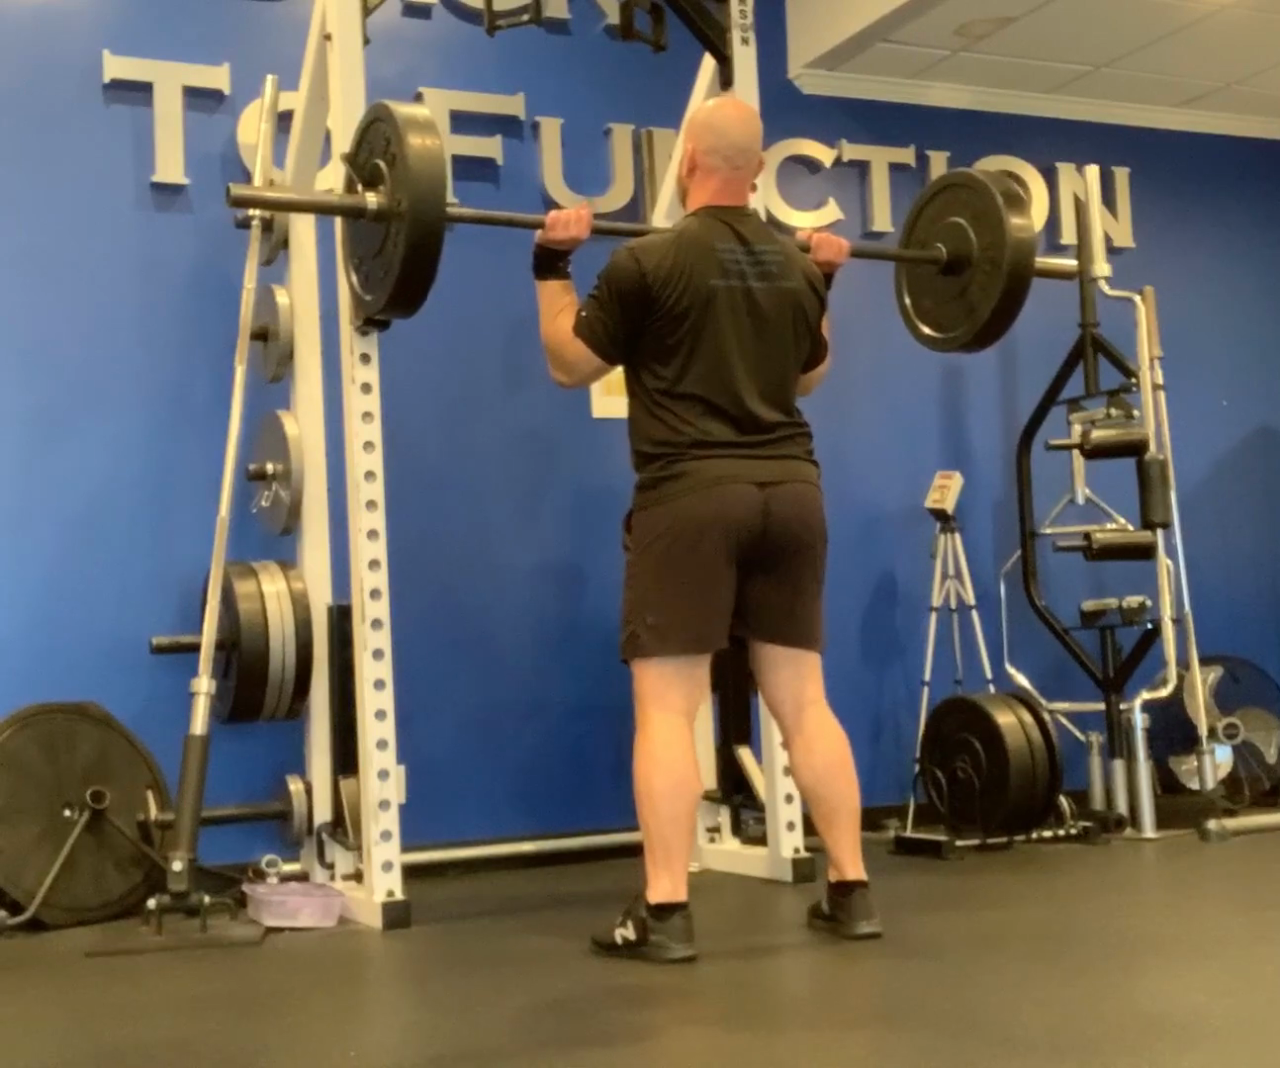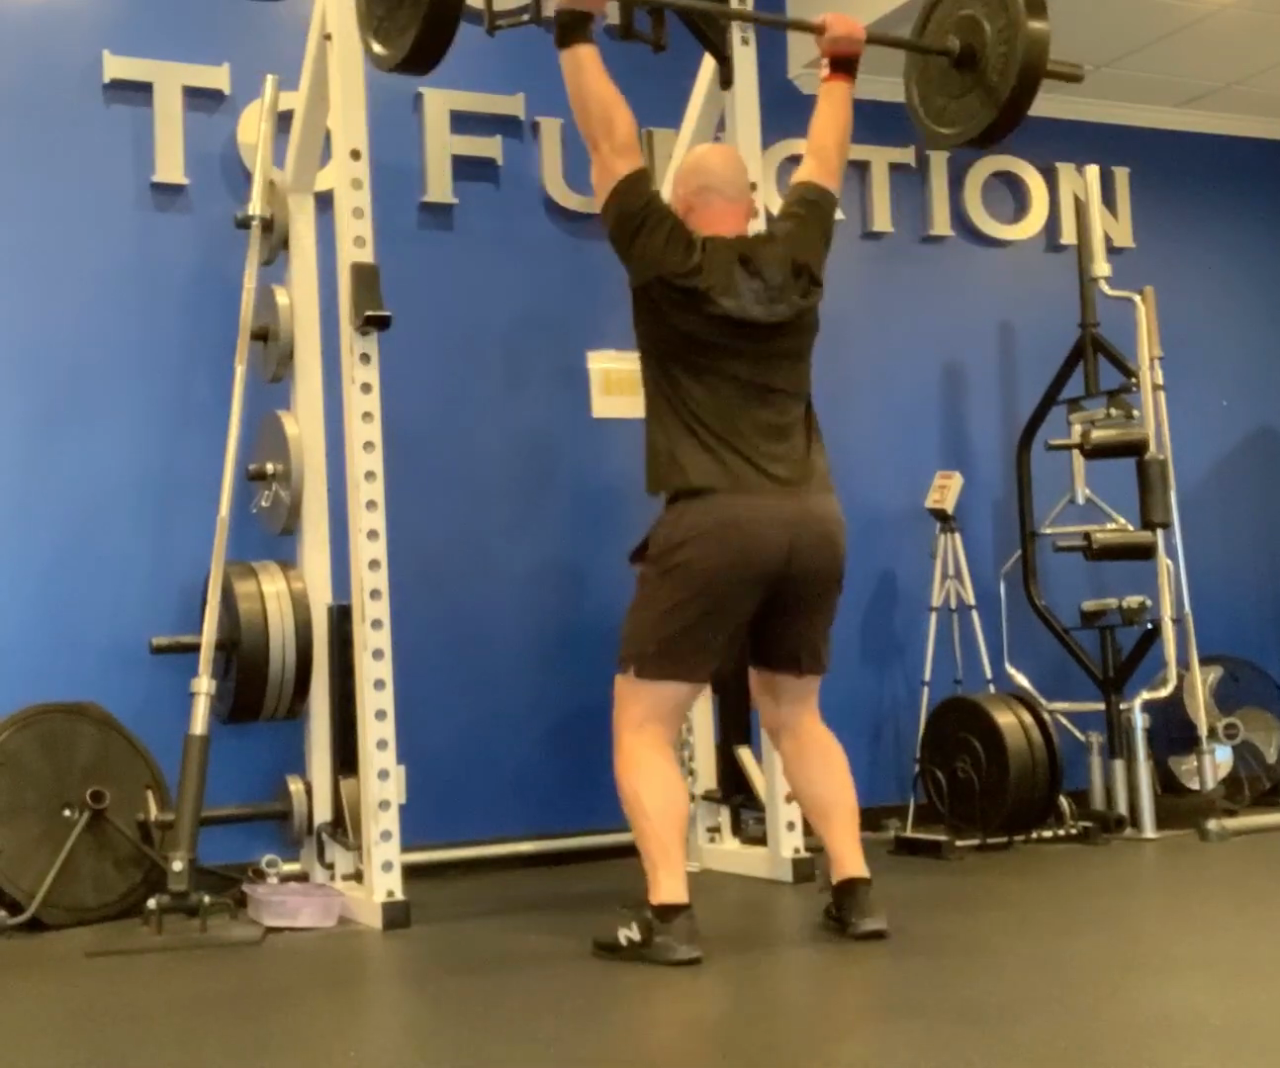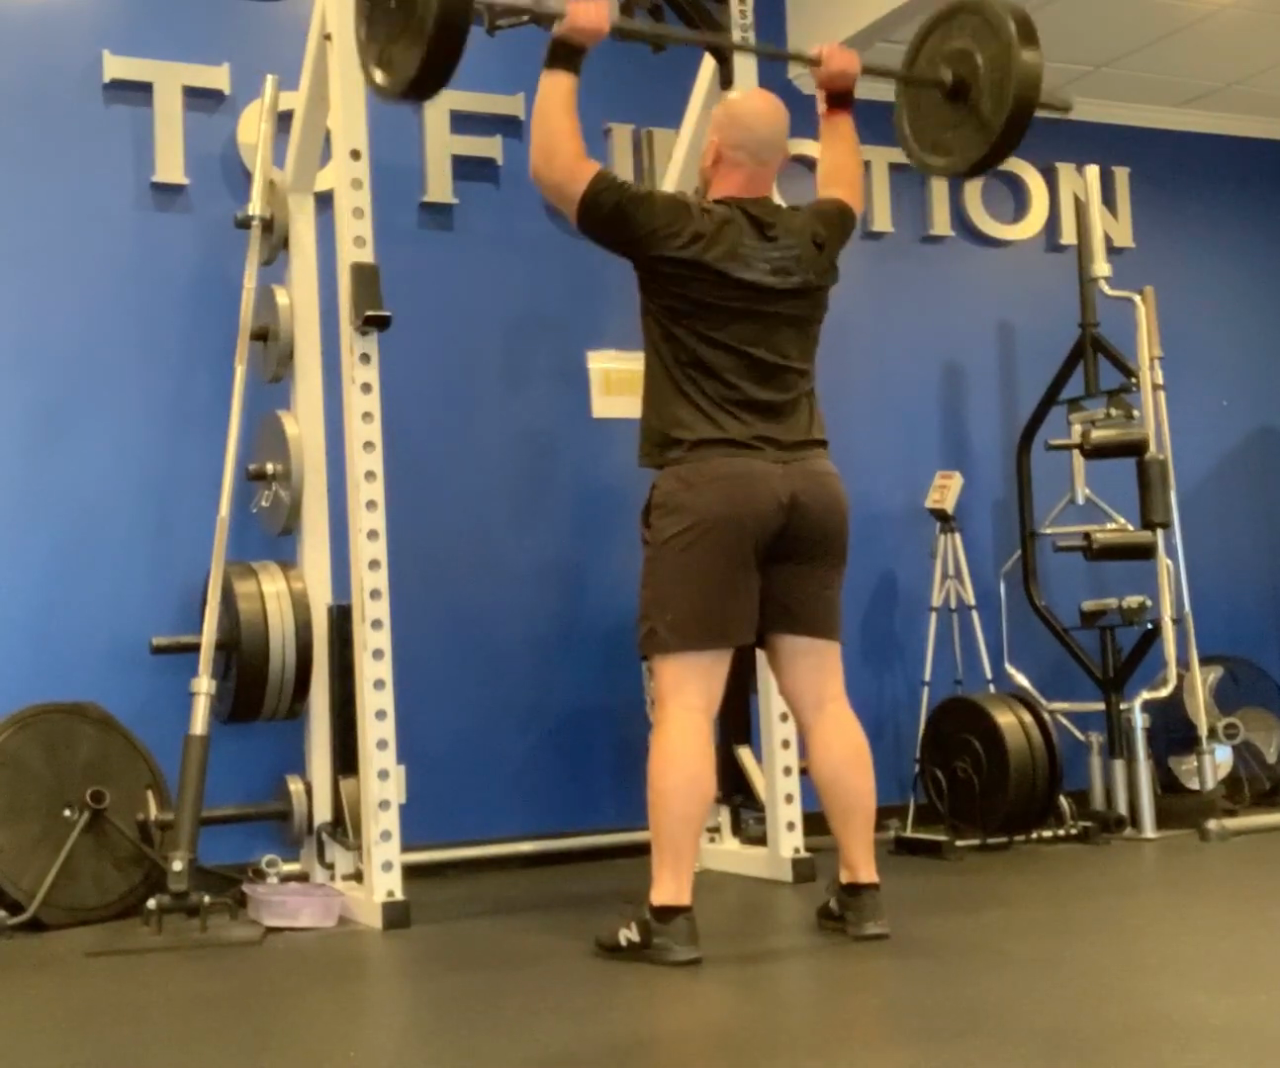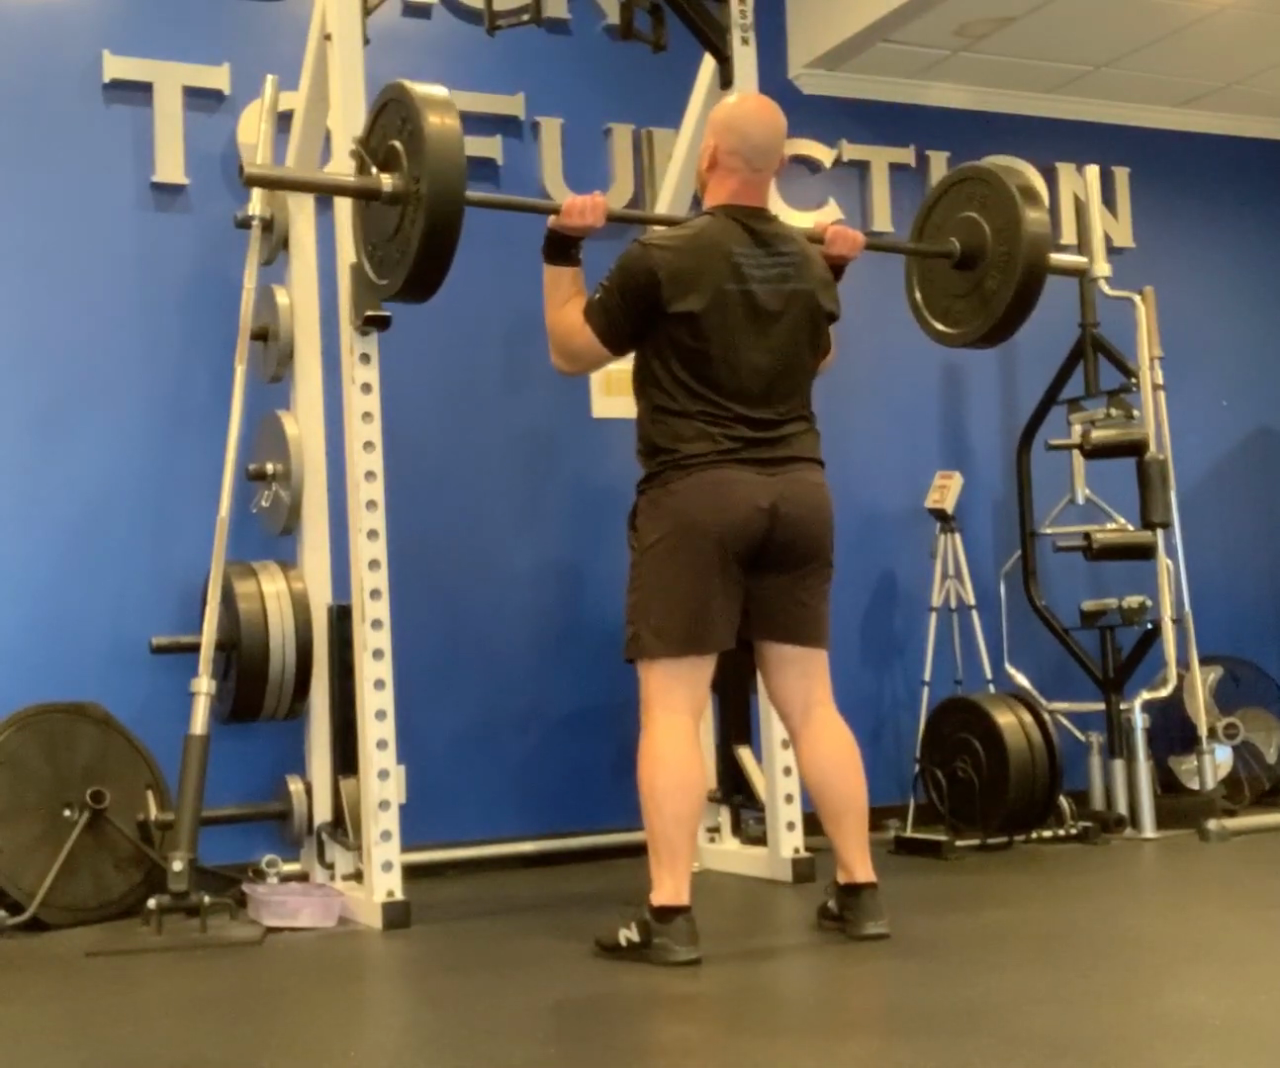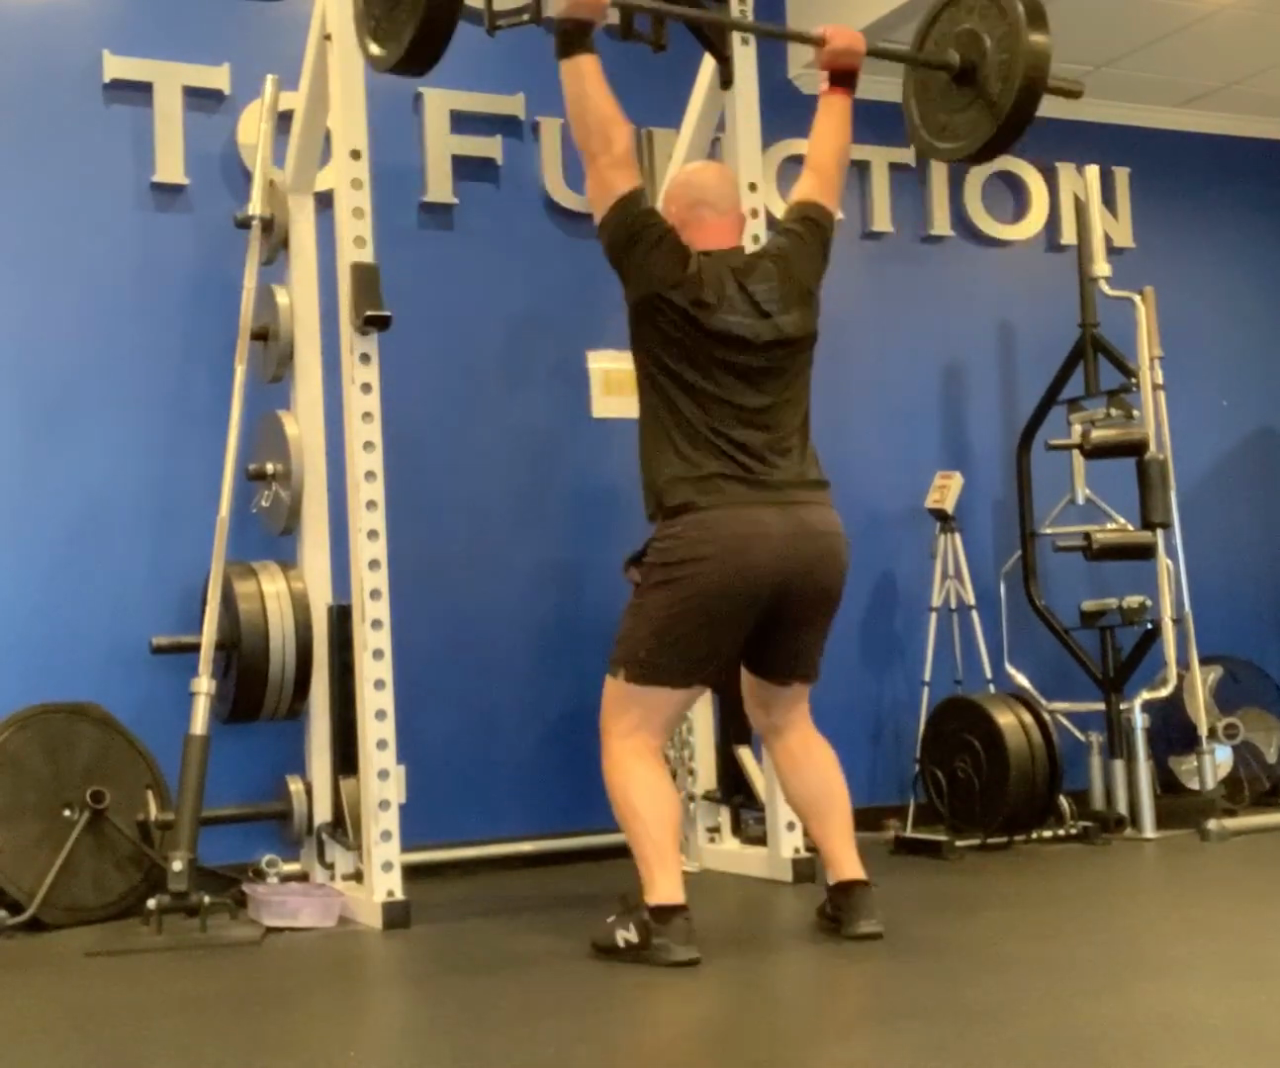
dt=1s
person 1, frame 1
left shoulder: (648, 259)
right shoulder: (796, 265)
left elbow: (570, 362)
left wrist: (552, 262)
left hip: (691, 497)
right hip: (792, 491)
left knee: (666, 708)
right knee: (804, 702)
left ankle: (665, 912)
right ankle: (851, 890)
person 1, frame 2
left shoulder: (668, 263)
right shoulder: (796, 261)
left elbow: (613, 145)
right elbow: (821, 161)
left hip: (715, 528)
right hip: (813, 527)
left knee: (644, 729)
right knee: (795, 721)
left ankle: (667, 914)
right ankle: (855, 890)
person 1, frame 3
left shoulder: (672, 231)
right shoulder: (810, 241)
left elbow: (554, 166)
right elbow: (846, 188)
right wrist: (840, 101)
left hip: (711, 487)
right hip: (811, 484)
left knee: (685, 703)
right knee: (822, 698)
left ankle: (669, 915)
right ankle: (862, 890)
person 1, frame 4
left shoulder: (663, 256)
right shoulder: (809, 265)
left elbow: (571, 349)
left wrist: (563, 247)
left hip: (696, 495)
right hip: (799, 489)
left knee: (672, 709)
right knee: (810, 703)
left ankle: (669, 915)
right ankle: (860, 891)
person 1, frame 5
left shoulder: (666, 279)
right shoulder: (787, 281)
left elbow: (607, 155)
right elbow: (819, 176)
right wrist: (840, 81)
left hip: (714, 540)
right hip: (813, 538)
left knee: (629, 734)
right knee: (786, 725)
left ankle: (663, 915)
right ankle: (852, 892)
